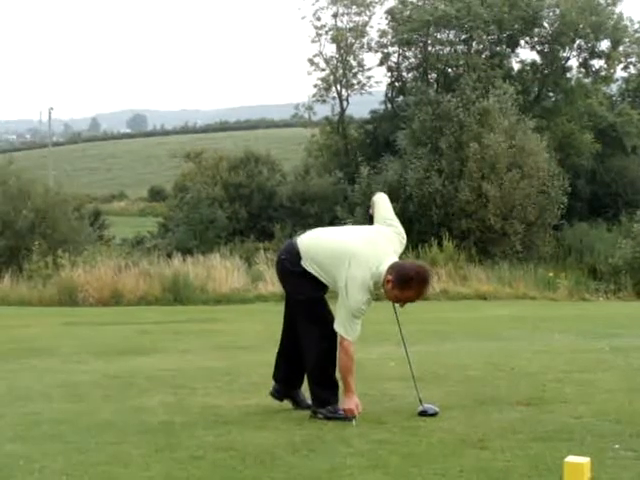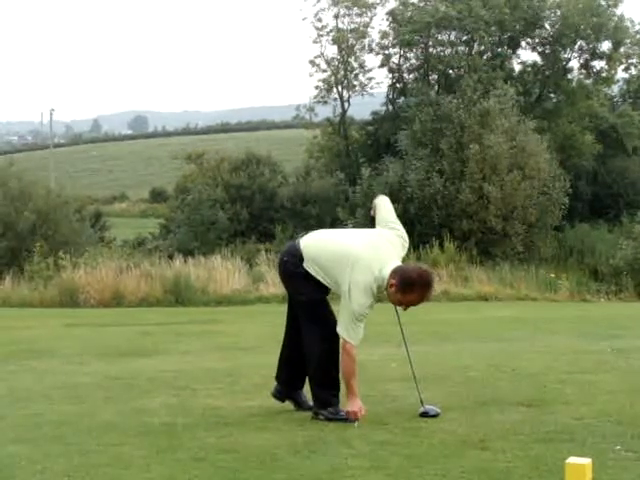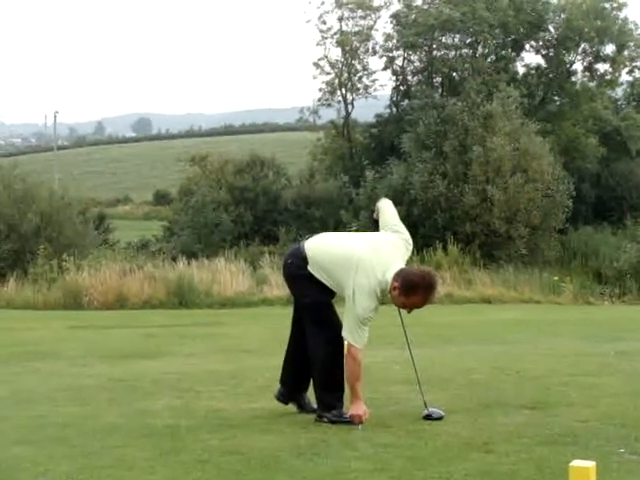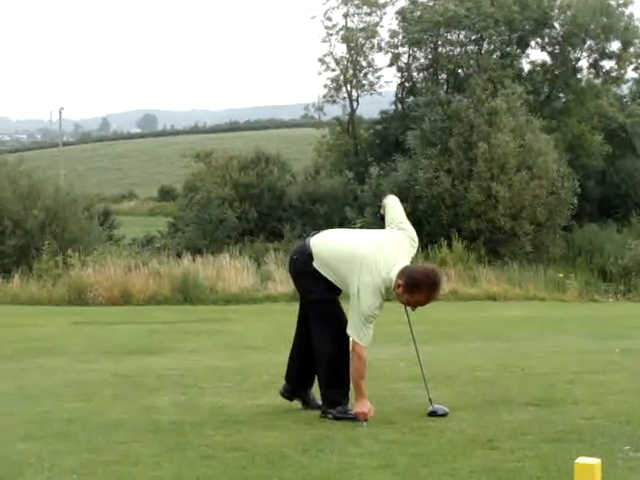
dt=0.3s
person 1, frame 1
left shoulder: (396, 237)
right shoulder: (359, 287)
left elbow: (379, 197)
right elbow: (345, 343)
right wrist: (349, 394)
left hip: (306, 254)
right hip: (294, 264)
left knee: (300, 326)
right knee: (322, 331)
left ankle: (285, 385)
right ankle: (324, 403)
person 1, frame 2
left shoulder: (399, 240)
right shoulder: (362, 289)
left elbow: (381, 200)
right elbow: (348, 346)
right wrist: (353, 397)
left hip: (309, 255)
right hip: (296, 265)
left knee: (302, 326)
right knee: (324, 333)
left ankle: (287, 386)
right ankle: (325, 404)
person 1, frame 3
left shoulder: (403, 243)
right shoulder: (366, 293)
left elbow: (383, 204)
right elbow: (353, 350)
right wrist: (357, 401)
left hip: (314, 258)
right hip: (301, 267)
left knee: (308, 328)
right knee: (329, 335)
left ankle: (291, 389)
right ankle: (329, 407)
person 1, frame 4
left shoulder: (408, 241)
right shoulder: (371, 290)
left elbow: (390, 200)
right elbow: (358, 347)
right wrist: (361, 399)
left hip: (322, 256)
right hip: (307, 264)
left knee: (313, 325)
right knee: (334, 332)
left ankle: (296, 385)
right ankle: (334, 403)
